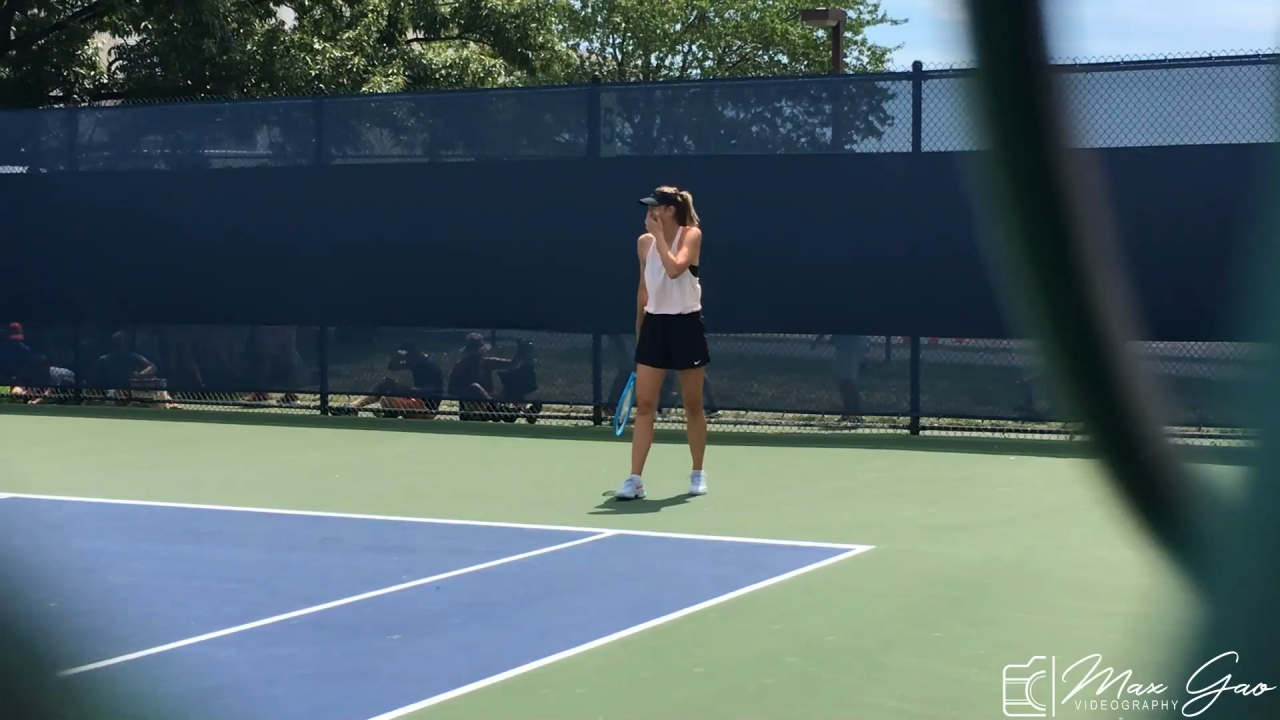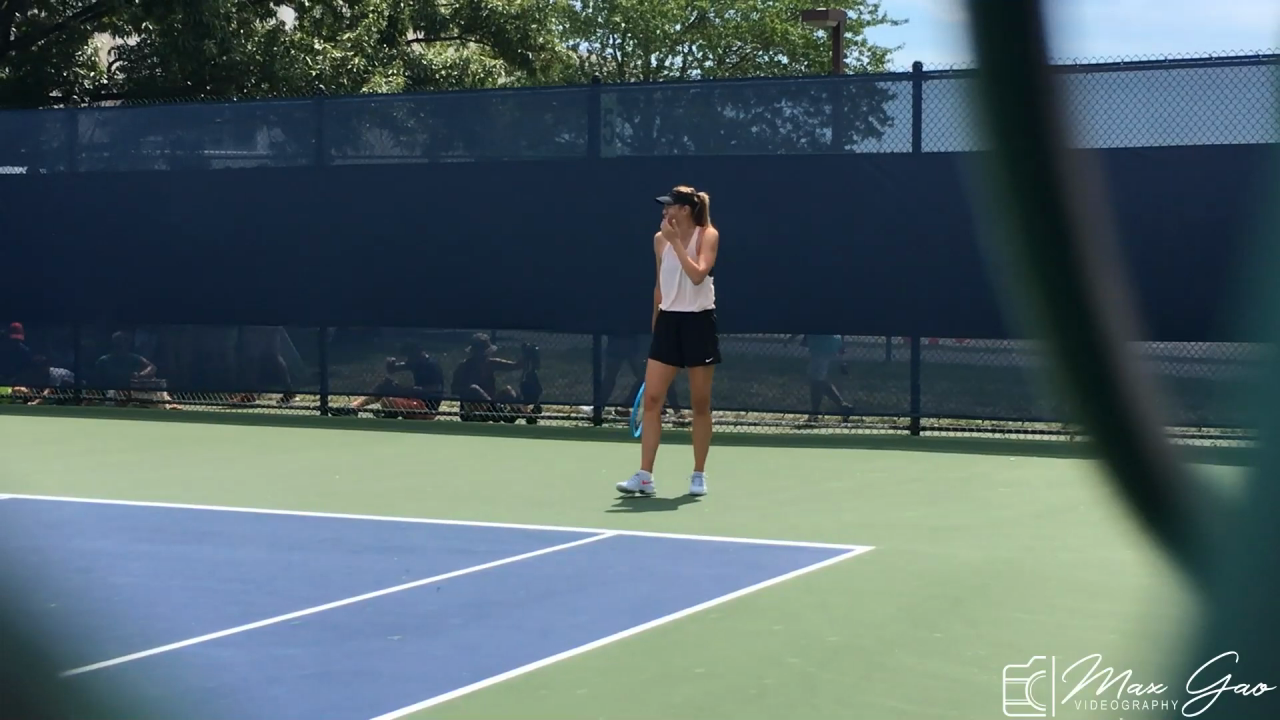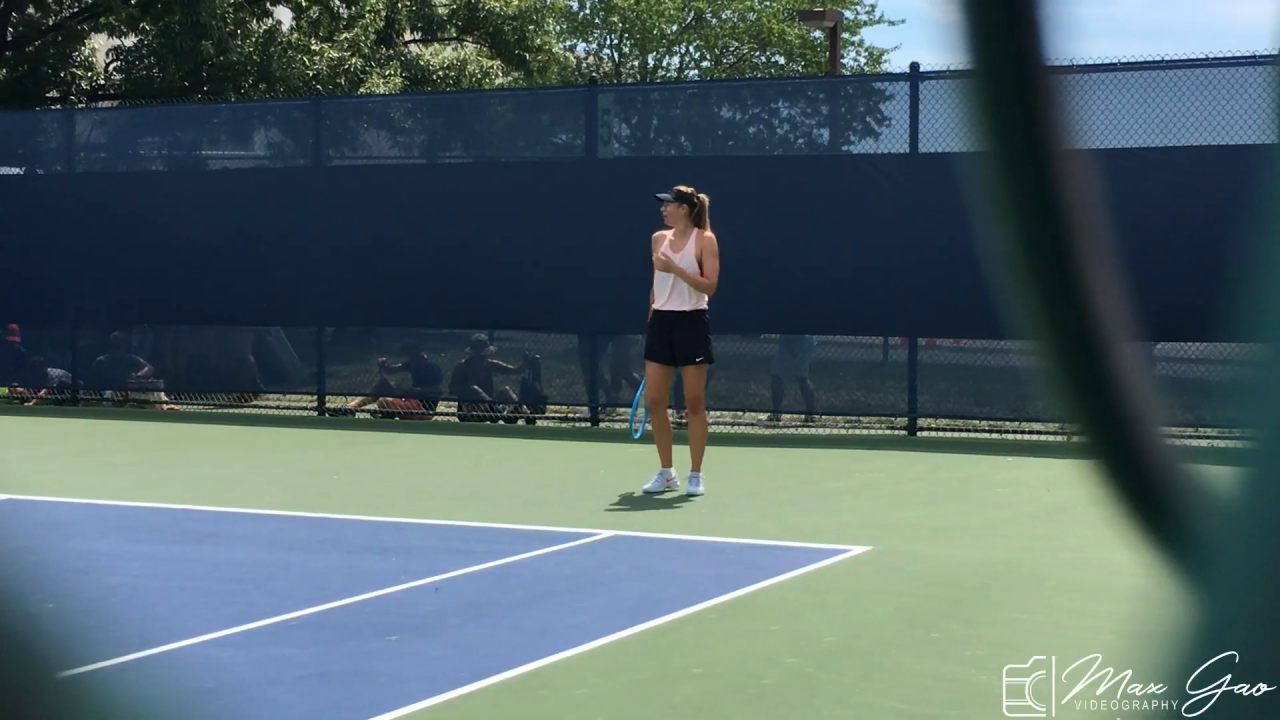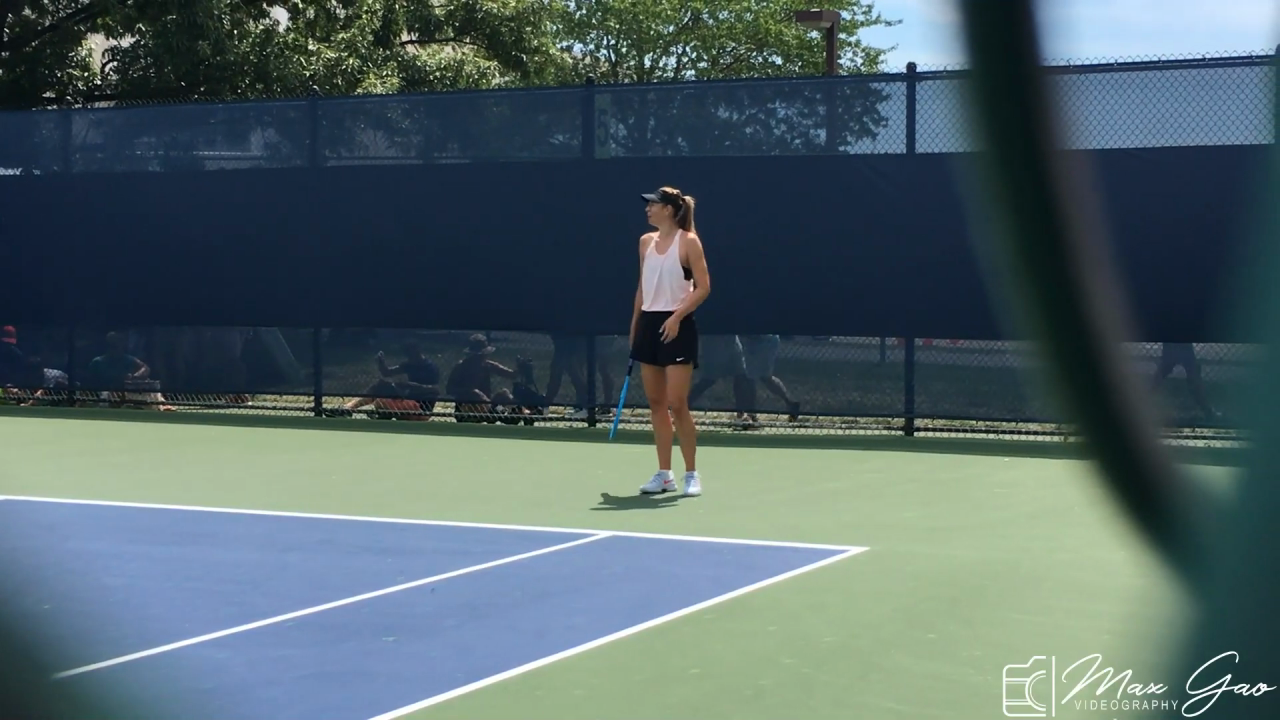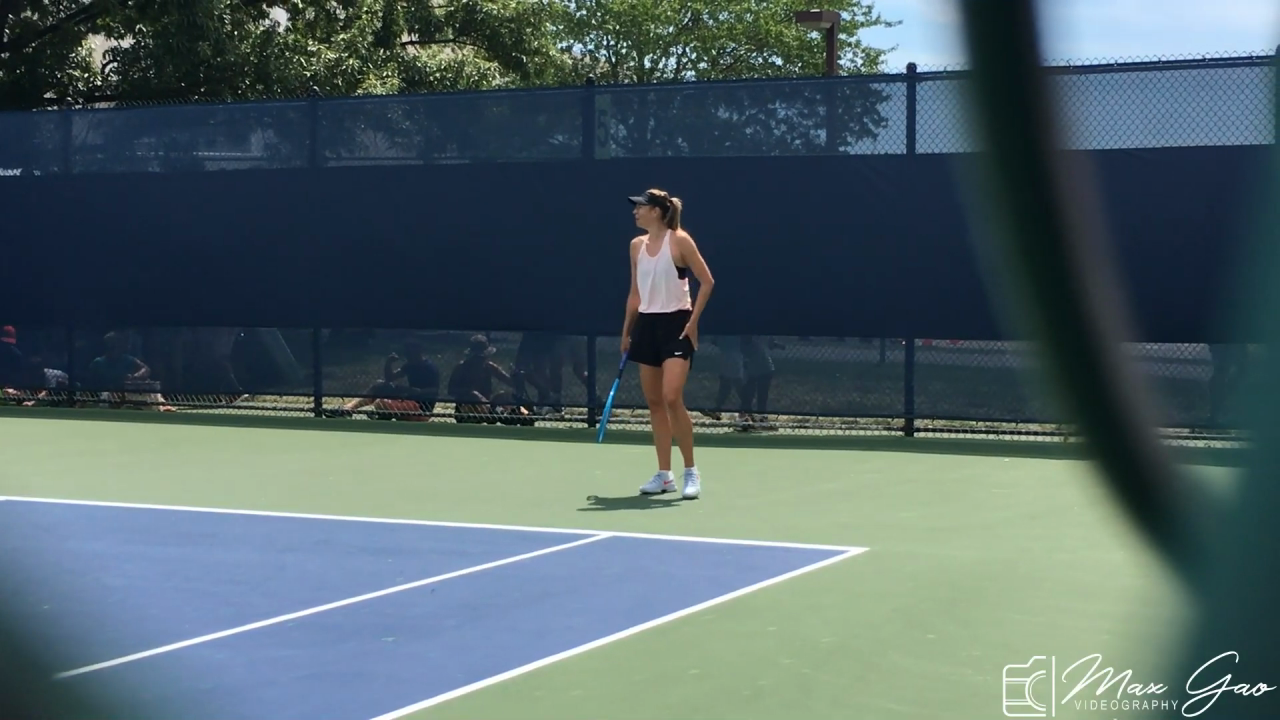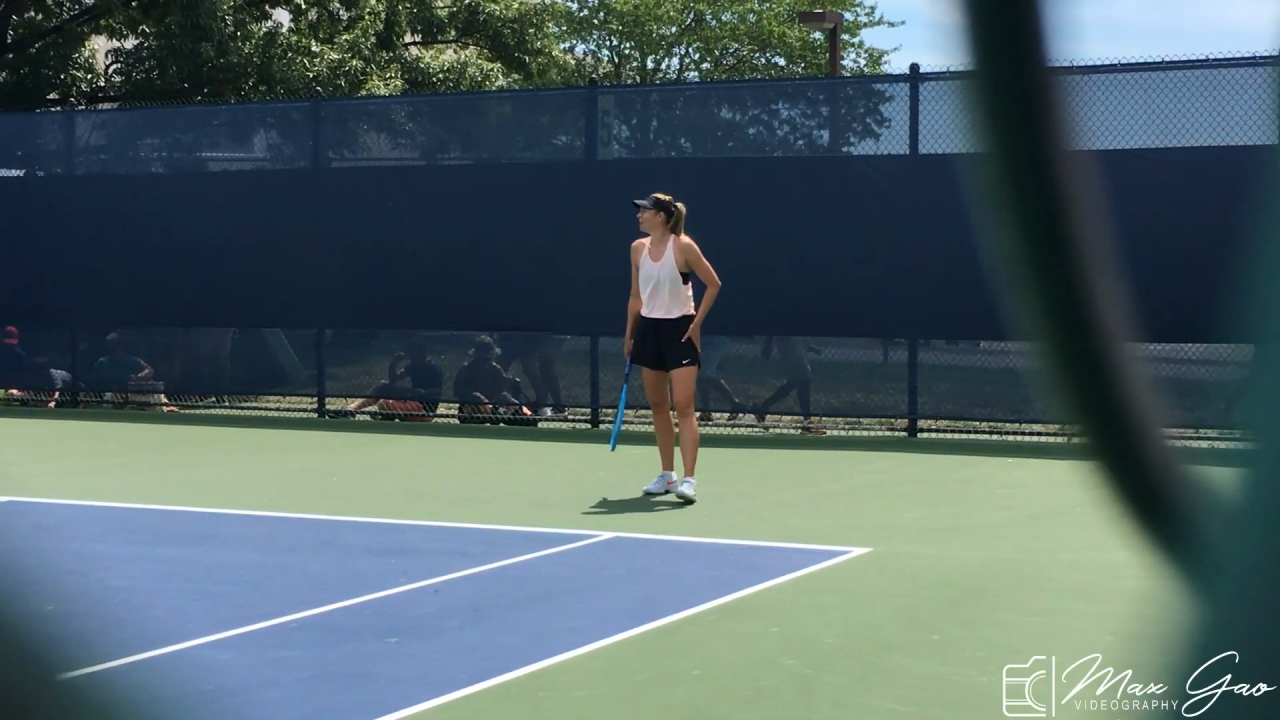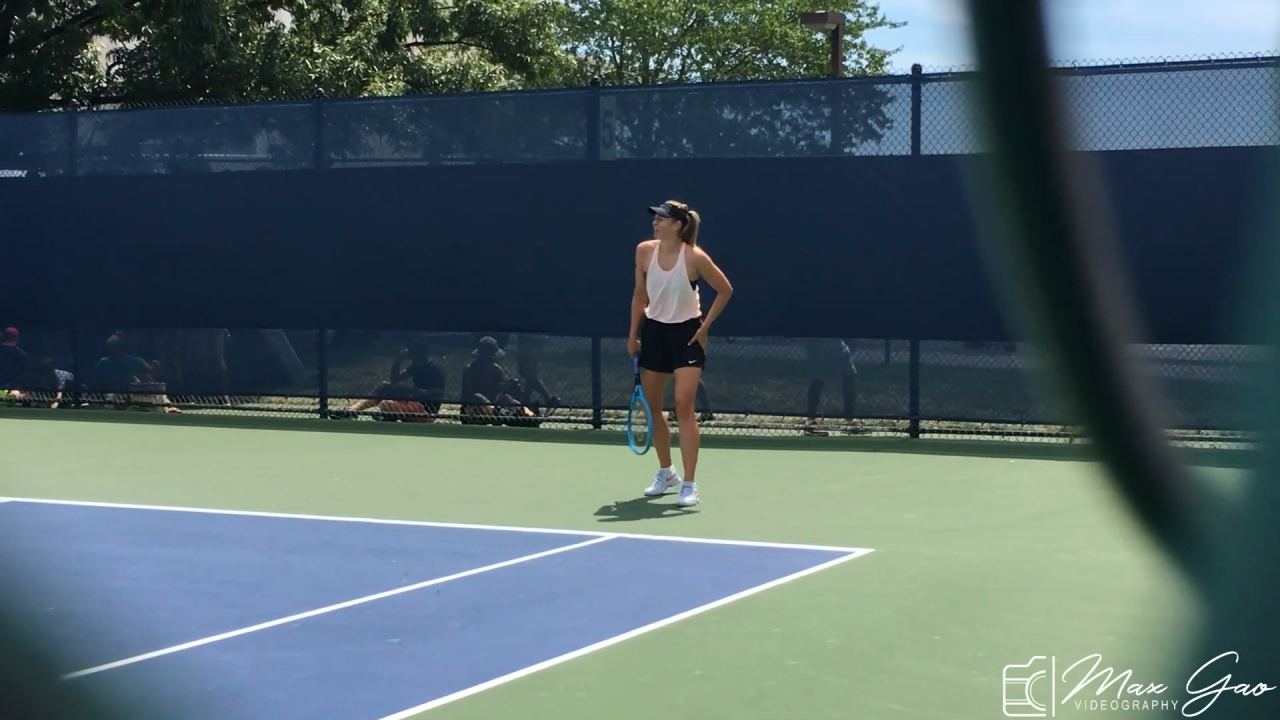
dt=0.3s
person 1, frame 1
left shoulder: (691, 234)
right shoulder: (643, 241)
left elbow: (674, 269)
left wrist: (659, 235)
right wrist: (639, 328)
left hip: (686, 325)
right hip: (655, 325)
left knee: (693, 406)
right knee: (644, 405)
left ankle: (697, 473)
right ankle: (635, 479)
person 1, frame 2
left shoulder: (708, 235)
right shoulder: (660, 238)
left elbow: (699, 275)
left wrist: (676, 242)
right wrist: (656, 320)
left hip: (698, 323)
right hip: (668, 323)
left knee: (700, 404)
right knee: (651, 399)
left ankle: (698, 475)
right ankle: (644, 476)
person 1, frame 3
left shoulder: (705, 239)
right shoulder: (659, 238)
left elbow: (709, 286)
left wrist: (675, 268)
right wrist: (651, 317)
left hip: (691, 323)
right hip: (661, 323)
left knee: (694, 404)
right knee: (654, 402)
left ankle: (695, 475)
right ankle: (666, 472)
person 1, frame 4
left shoulder: (688, 241)
right shoulder: (645, 242)
left elbow: (703, 288)
left wrist: (677, 317)
right wrist: (634, 325)
left hip: (677, 328)
right hip: (649, 325)
left knee: (677, 405)
right knee: (656, 403)
left ankle: (691, 473)
right ankle: (664, 474)
person 1, frame 5
left shoulder: (679, 240)
right shoulder: (636, 245)
left elbow: (707, 281)
left wrist: (694, 321)
right wrist: (626, 330)
left hip: (676, 324)
right hip: (646, 325)
left knee: (671, 399)
right knee: (654, 403)
left ankle: (690, 470)
right ankle: (664, 474)
person 1, frame 6
left shoulder: (683, 246)
right shoulder: (638, 248)
left elbow: (714, 284)
left wrist: (697, 322)
right wrist: (629, 333)
left hip: (679, 329)
right hip: (649, 329)
left knee: (683, 406)
right knee: (657, 406)
left ankle: (689, 480)
right ankle: (667, 475)
person 1, frame 7
left shoulder: (695, 257)
right shoulder: (644, 251)
left elbow: (725, 290)
right elbow: (640, 295)
left wrist: (705, 326)
right wrist: (633, 334)
left hip: (686, 332)
right hip: (653, 330)
left knee: (684, 406)
right knee: (650, 404)
left ankle: (689, 484)
right ankle: (666, 471)
